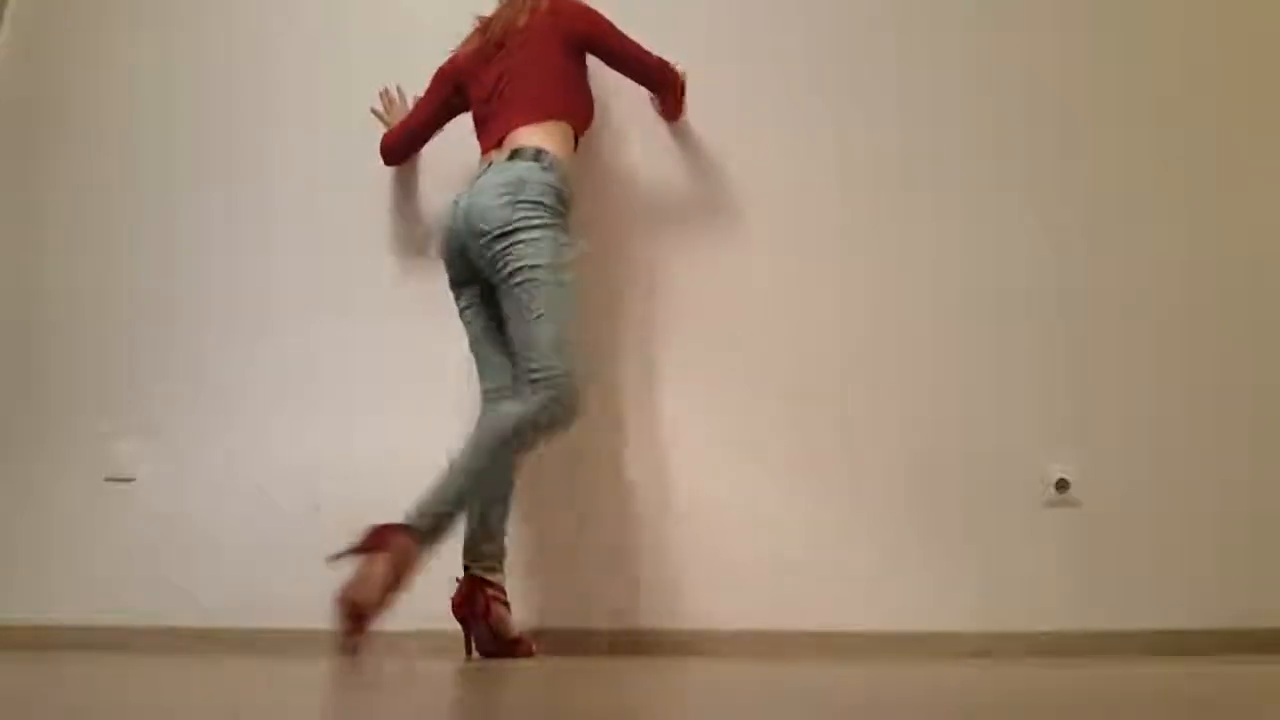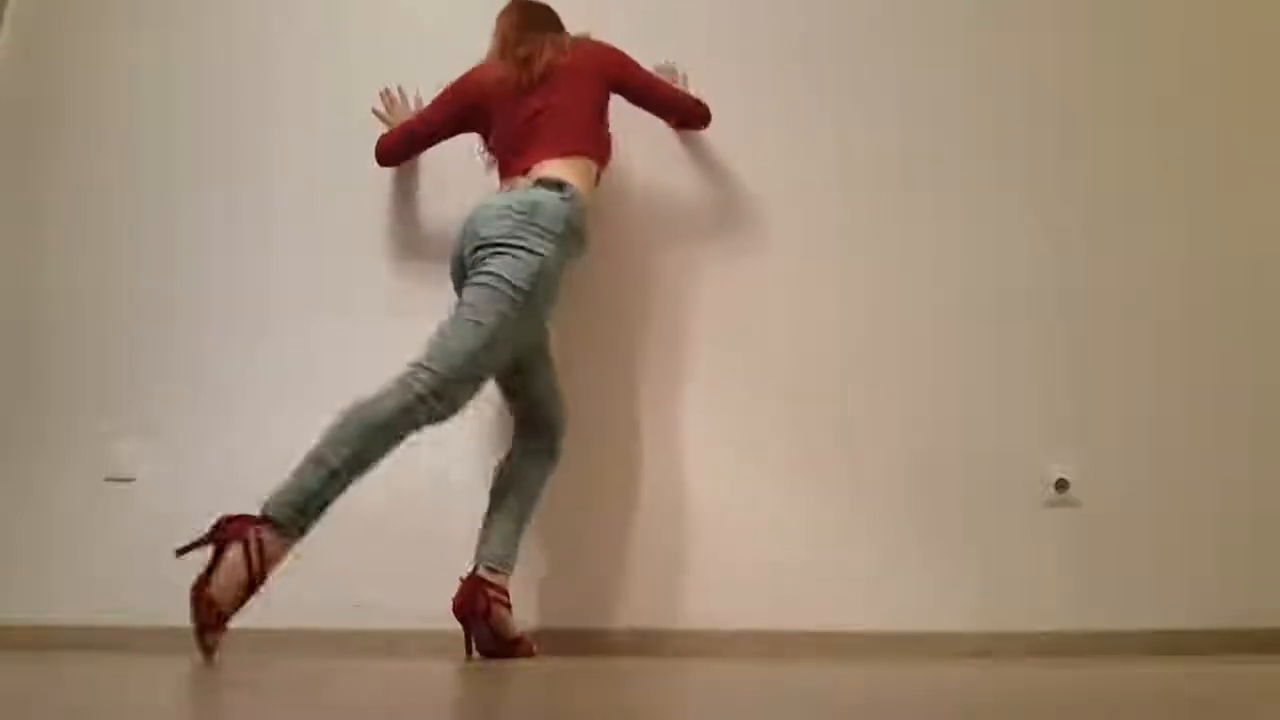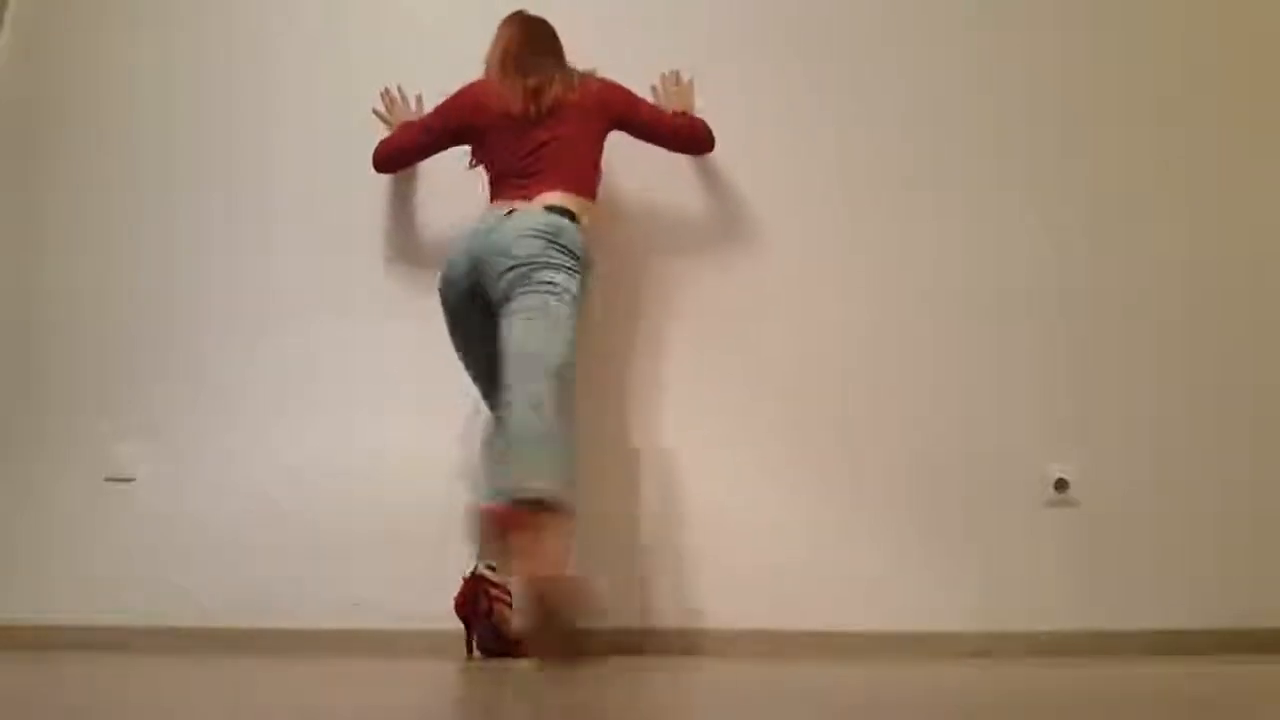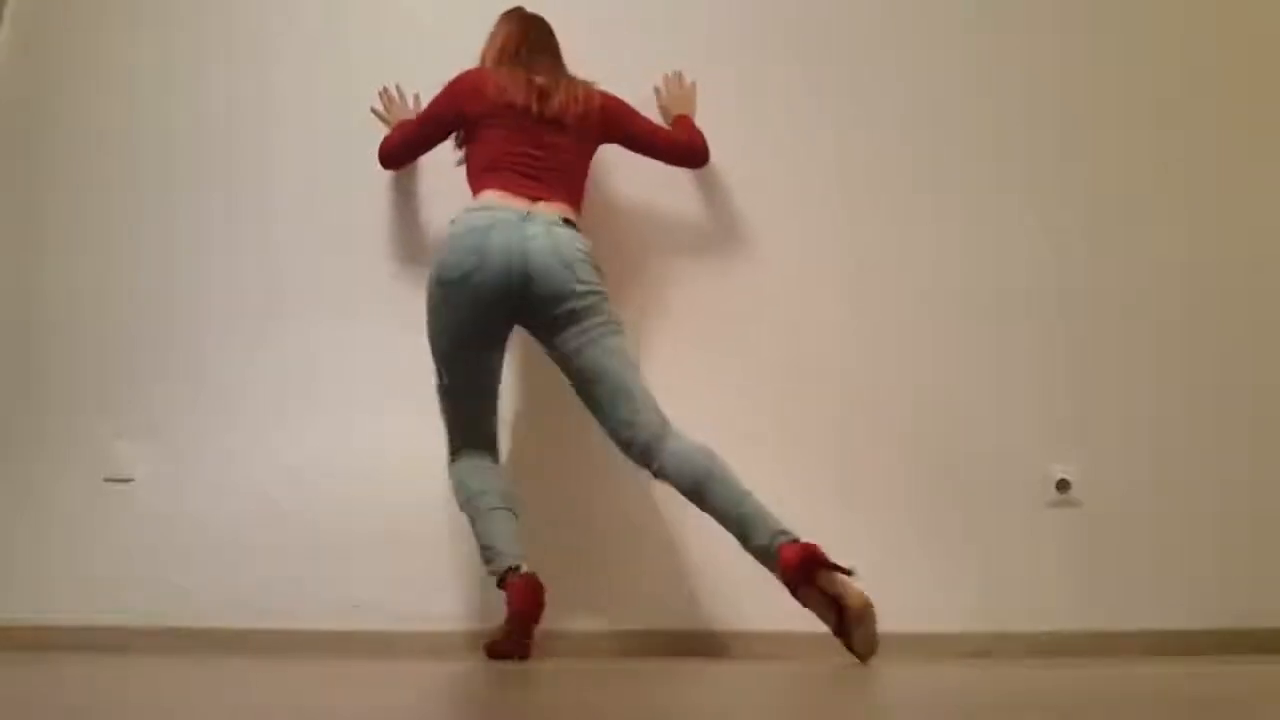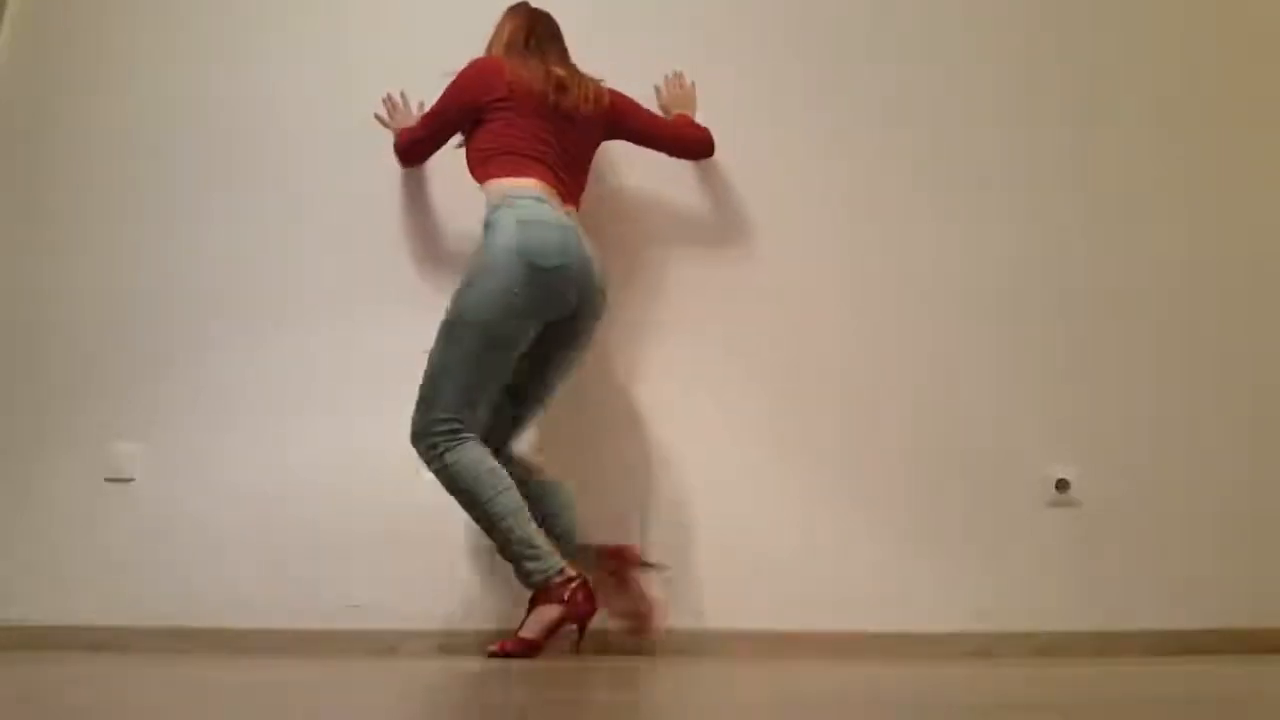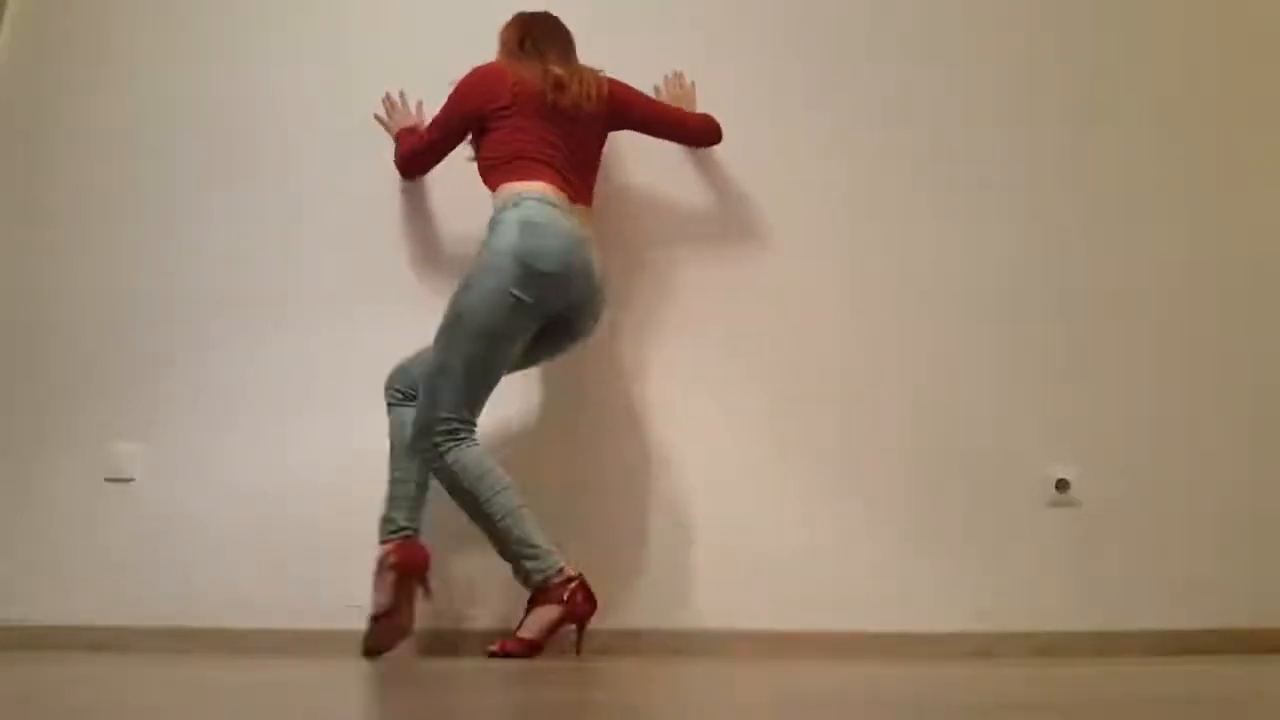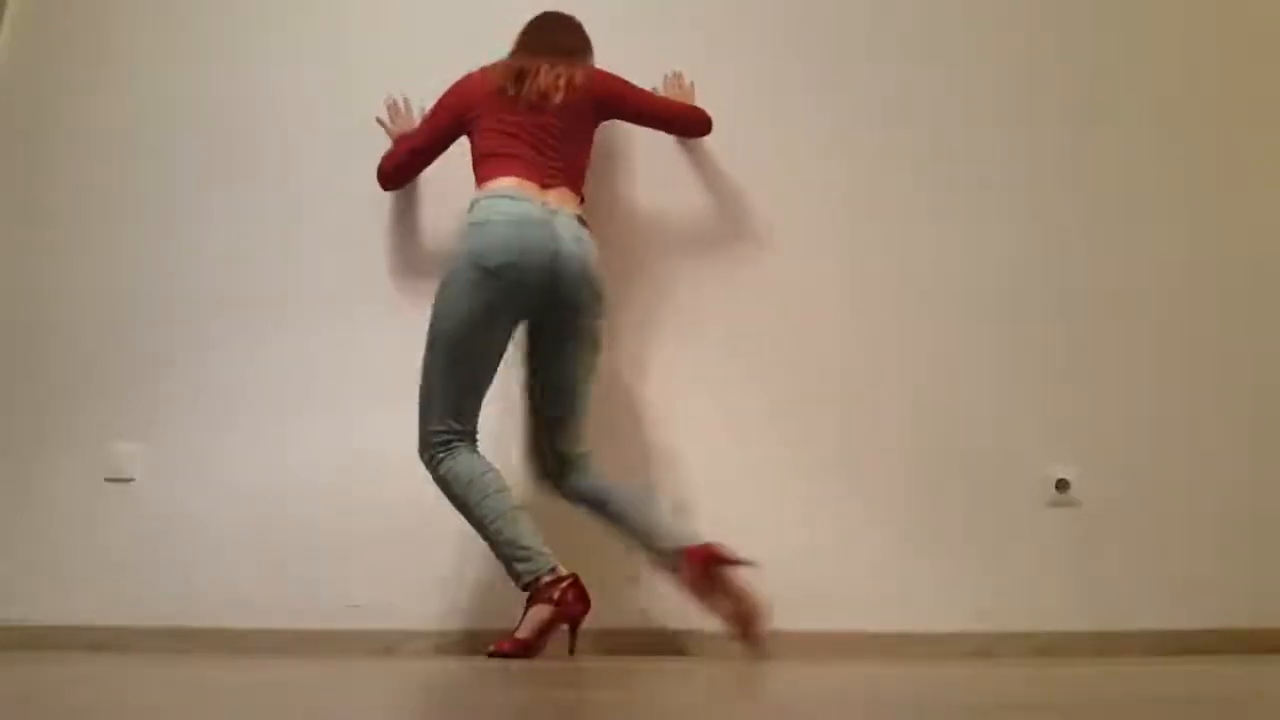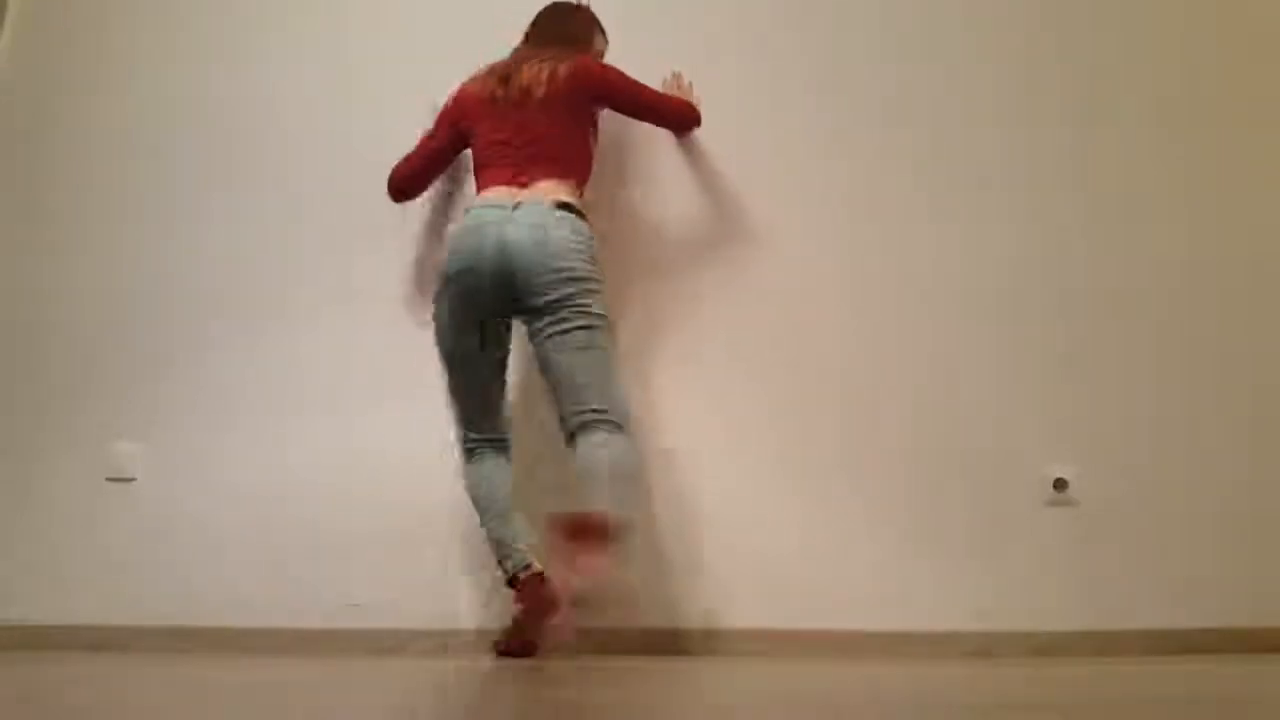
dt=0.3s
person 1, frame 1
left shoulder: (474, 53)
left elbow: (394, 147)
right elbow: (664, 78)
left wrist: (404, 119)
right wrist: (670, 107)
left hip: (471, 209)
right hip: (519, 202)
left knee: (511, 398)
right knee: (550, 390)
left ankle: (481, 585)
right ankle: (402, 542)
person 1, frame 2
left shoulder: (484, 80)
right shoulder: (591, 56)
left elbow: (390, 150)
right elbow: (693, 114)
left wrist: (407, 122)
right wrist: (671, 103)
left hip: (492, 222)
right hip: (537, 224)
left knee: (543, 427)
right knee: (431, 386)
left ankle: (487, 586)
right ankle: (265, 536)
person 1, frame 3
left shoulder: (477, 97)
right shoulder: (594, 92)
left elbow: (386, 158)
right elbow: (697, 140)
left wrist: (405, 124)
right wrist: (679, 110)
left hip: (472, 248)
right hip: (540, 245)
left knee: (519, 411)
right knee: (534, 390)
left ankle: (486, 581)
right ankle: (536, 521)
person 1, frame 4
left shoulder: (472, 87)
right shoulder: (590, 104)
left elbow: (392, 154)
right elbow: (692, 152)
left wrist: (401, 122)
right wrist: (680, 112)
left hip: (472, 246)
right hip: (559, 254)
left knee: (470, 445)
right knee: (651, 436)
left ankle: (515, 578)
right ankle: (797, 562)
person 1, frame 5
left shoulder: (488, 75)
right shoulder: (593, 97)
left elbow: (412, 150)
right elbow: (698, 144)
left wrist: (403, 125)
right wrist: (680, 112)
left hip: (524, 240)
right hip: (577, 268)
left knee: (441, 432)
right knee: (486, 442)
left ankle: (557, 583)
right ankle: (603, 563)
person 1, frame 6
left shoulder: (491, 79)
right shoulder: (599, 92)
left elbow: (413, 162)
right elbow: (707, 132)
left wrist: (405, 128)
right wrist: (681, 107)
left hip: (527, 243)
right hip: (578, 273)
left knee: (444, 430)
right knee: (408, 386)
left ankle: (555, 583)
right ankle: (402, 548)
person 1, frame 7
left shoulder: (476, 86)
right shoulder: (583, 84)
left elbow: (394, 172)
right elbow: (696, 122)
left wrist: (412, 133)
right wrist: (675, 100)
left hip: (496, 237)
right hip: (573, 253)
left knee: (446, 439)
right knee: (559, 460)
left ankle: (550, 582)
right ankle: (697, 560)
person 1, frame 8
left shoulder: (475, 90)
right shoulder: (584, 73)
left elbow: (401, 185)
right elbow: (684, 118)
right wrist: (681, 97)
left hip: (476, 242)
right hip: (553, 242)
left knee: (483, 440)
right knee: (598, 422)
left ankle: (525, 576)
right ankle: (592, 527)
